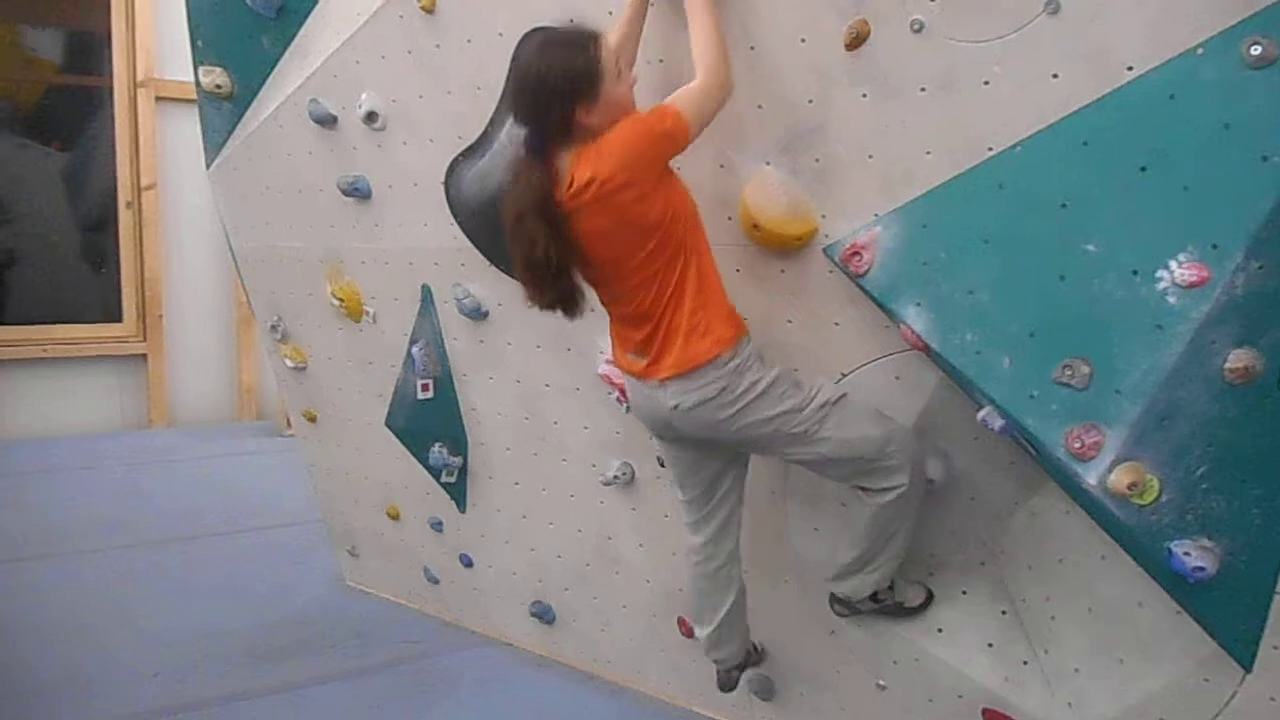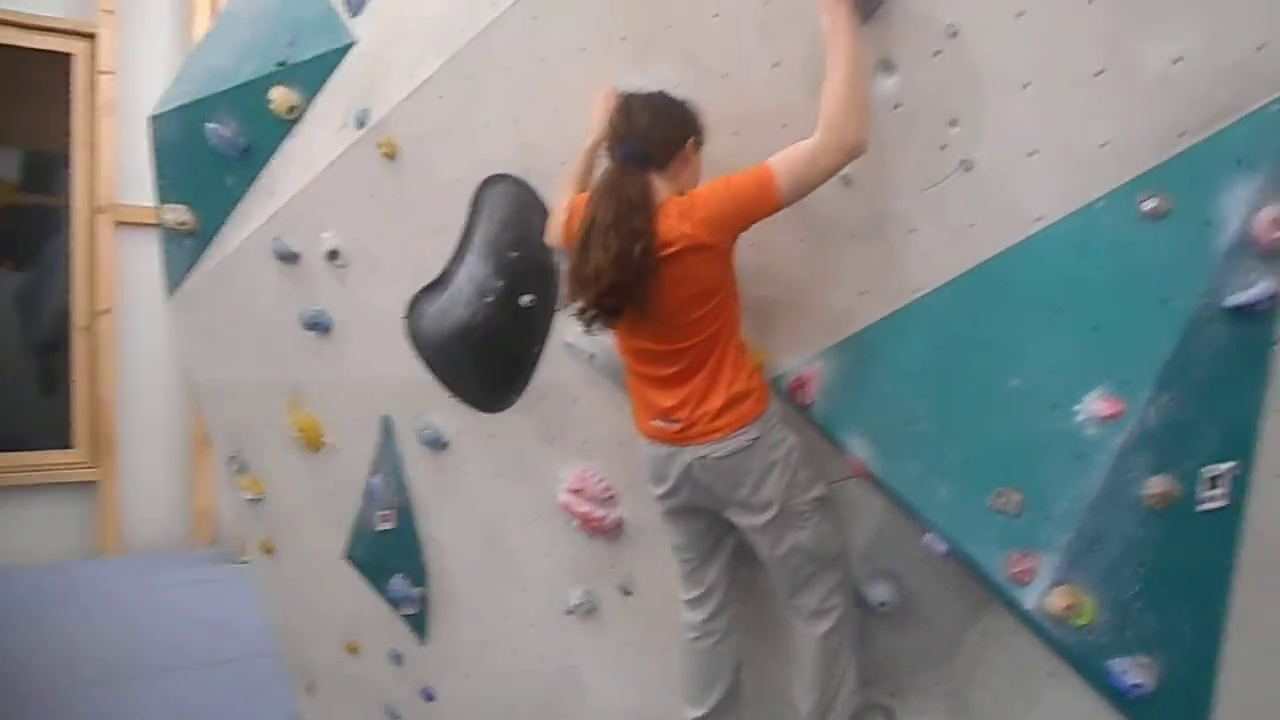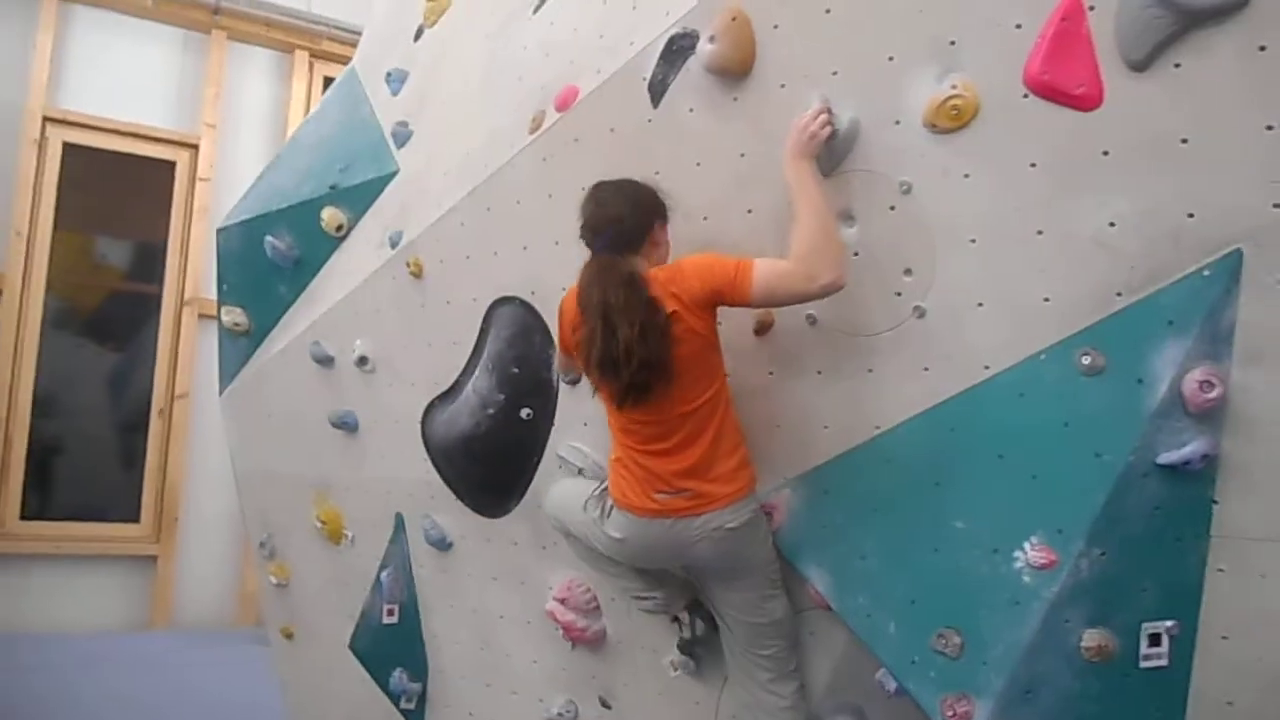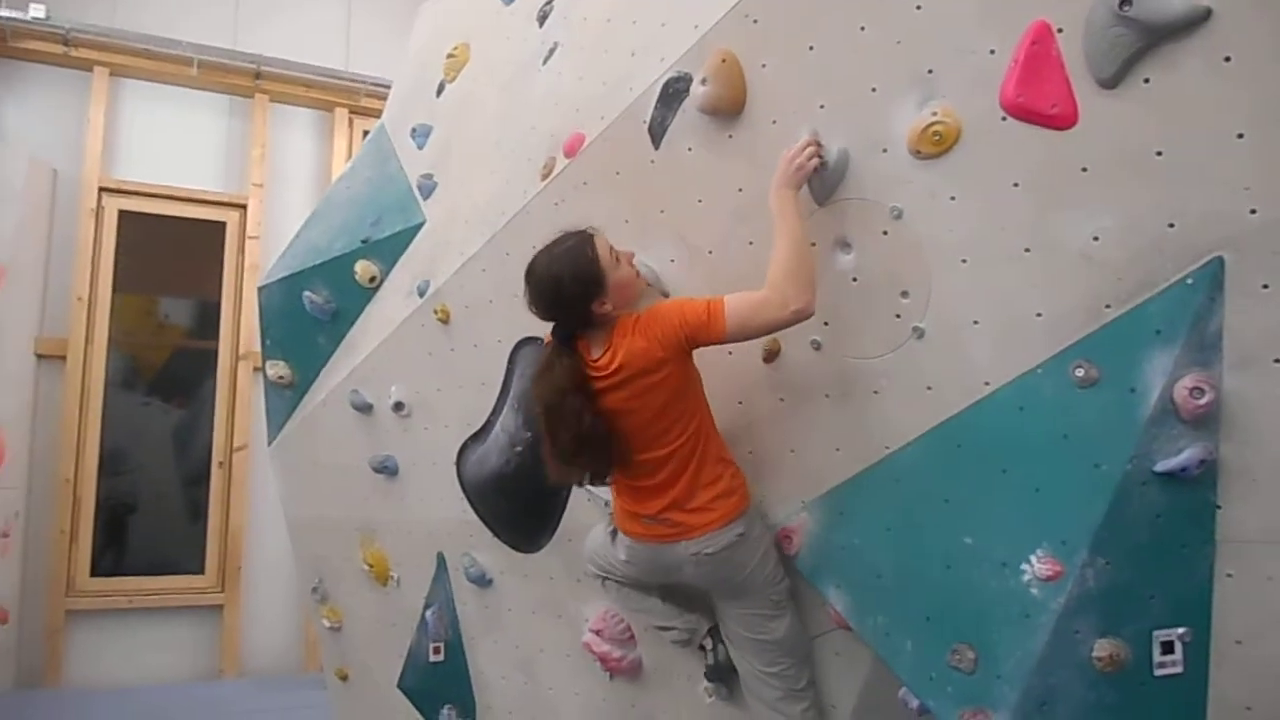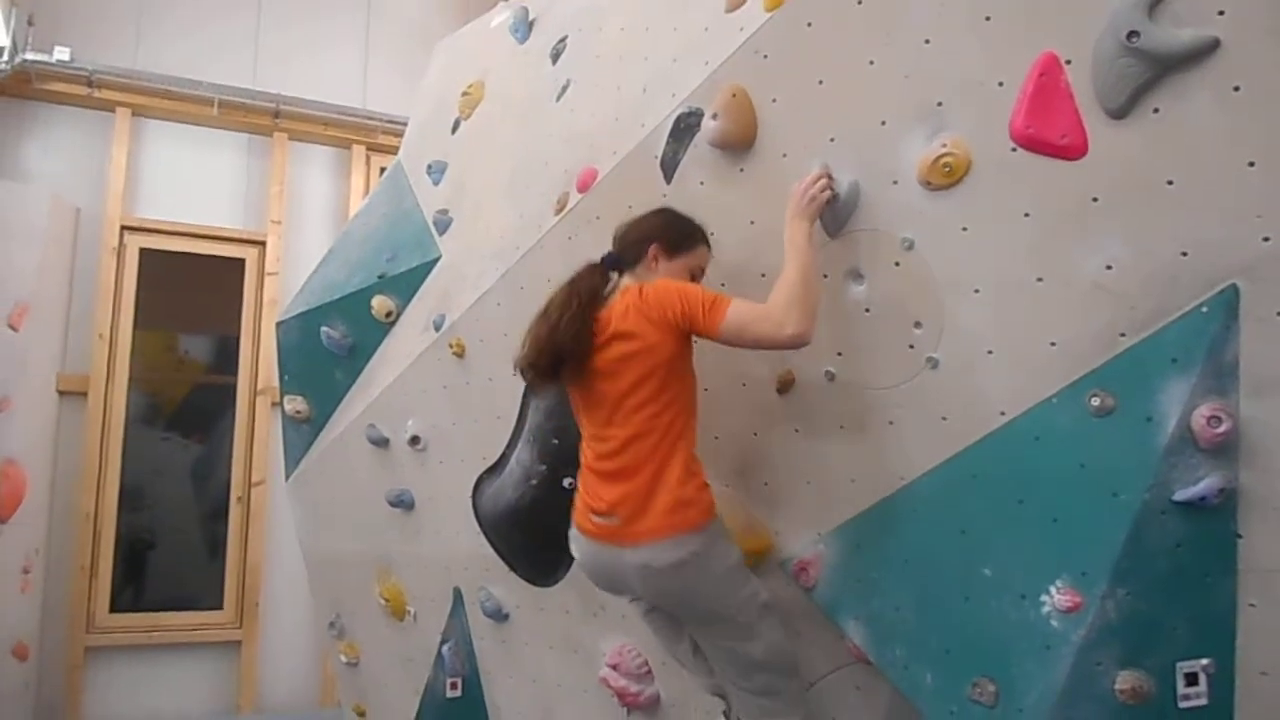
dt=1s
person 1, frame 1
left shoulder: (547, 175)
right shoulder: (618, 161)
left elbow: (606, 69)
right elbow: (715, 83)
left hip: (654, 393)
right hip: (716, 379)
left knee: (709, 528)
right knee: (898, 457)
left ankle: (727, 655)
right ankle: (860, 585)
person 1, frame 2
left shoulder: (598, 223)
right shoulder: (705, 216)
left elbow: (559, 229)
right elbow: (843, 138)
left wrist: (596, 143)
left hip: (666, 454)
right hip: (742, 444)
left knee: (703, 596)
right knee: (819, 592)
person 1, frame 3
left shoulder: (578, 306)
right shoulder: (691, 280)
right elbow: (821, 274)
right wrist: (799, 163)
left hip: (636, 524)
right hip: (725, 521)
left knee: (559, 500)
left ankle: (673, 600)
person 1, frame 4
left shoulder: (566, 362)
right shoulder: (658, 331)
right elbow: (791, 302)
right wrist: (784, 192)
left hip: (642, 549)
right hip: (723, 539)
left knee: (599, 553)
left ankle: (698, 634)
person 1, frame 5
left shoulder: (583, 321)
right shoulder: (664, 299)
right elbow: (790, 326)
right wrist: (798, 223)
left hip: (594, 548)
right hip: (674, 548)
left knee: (653, 592)
